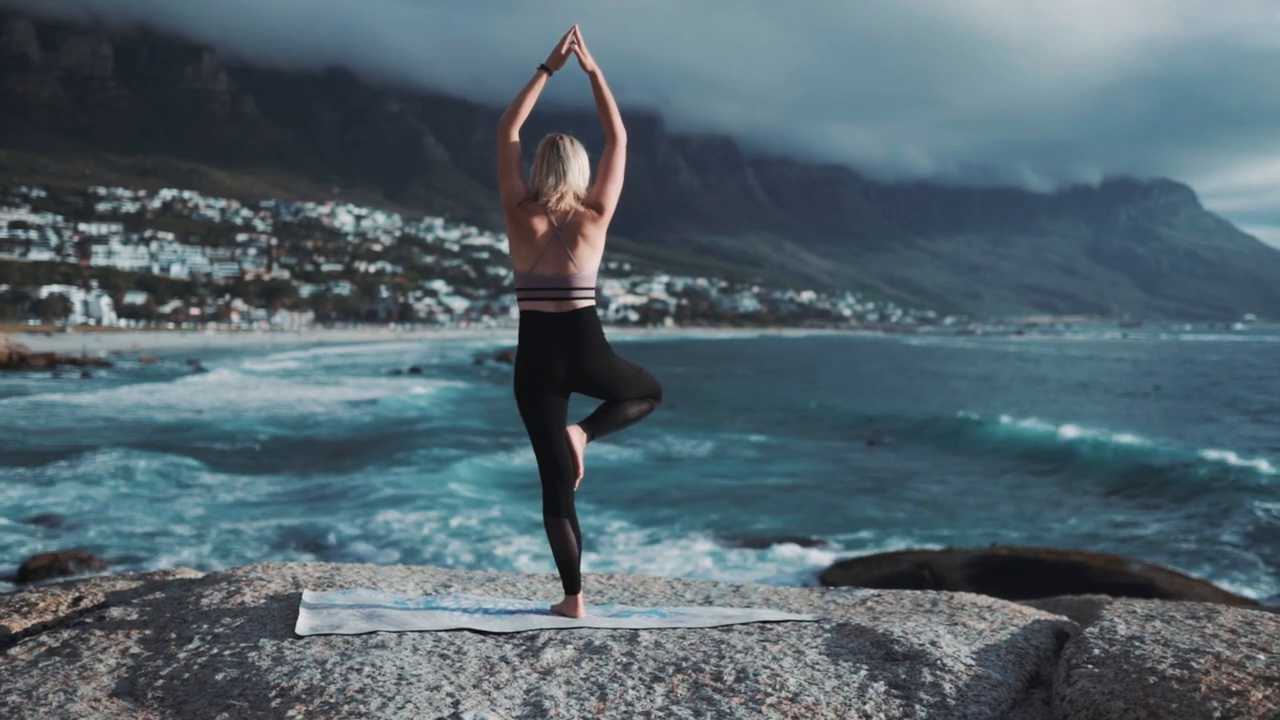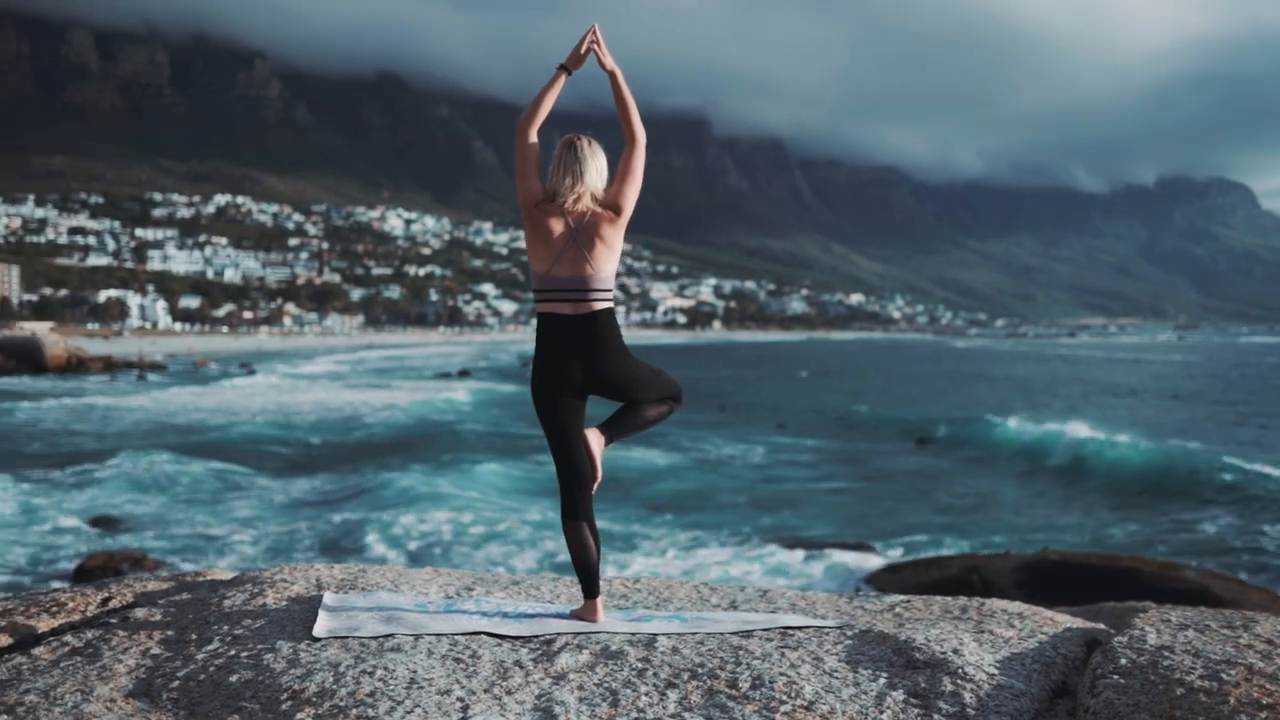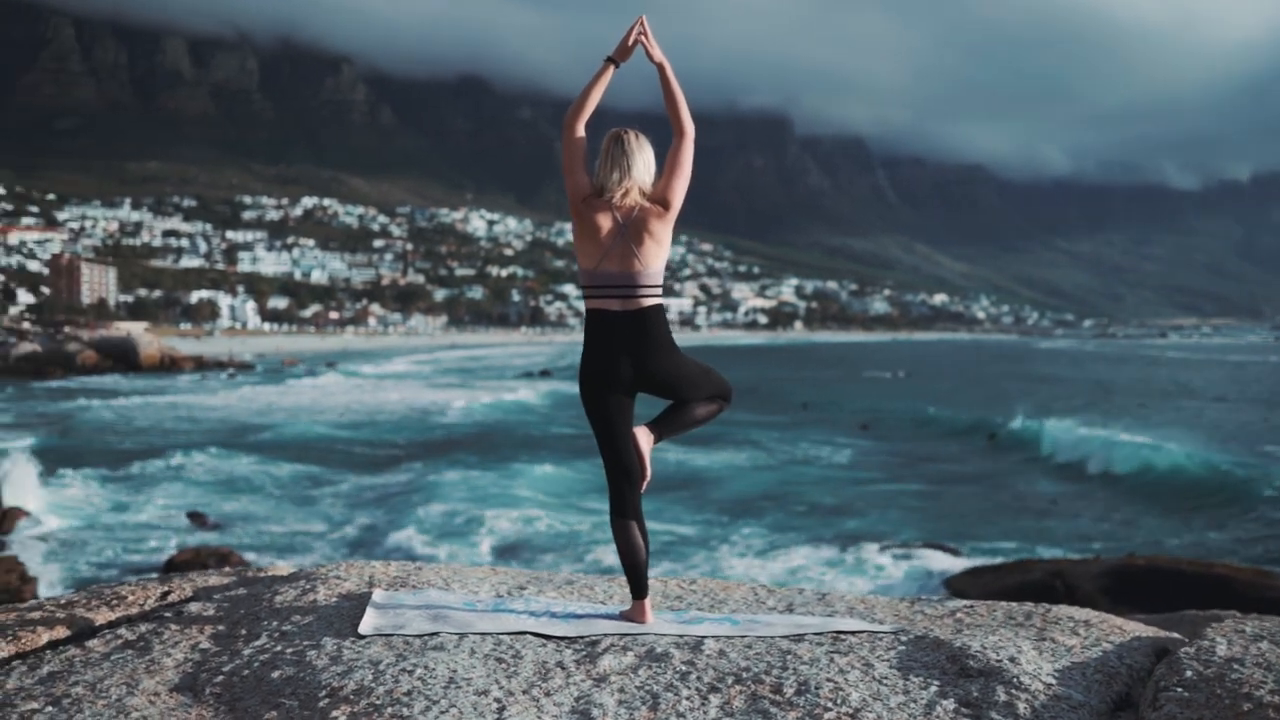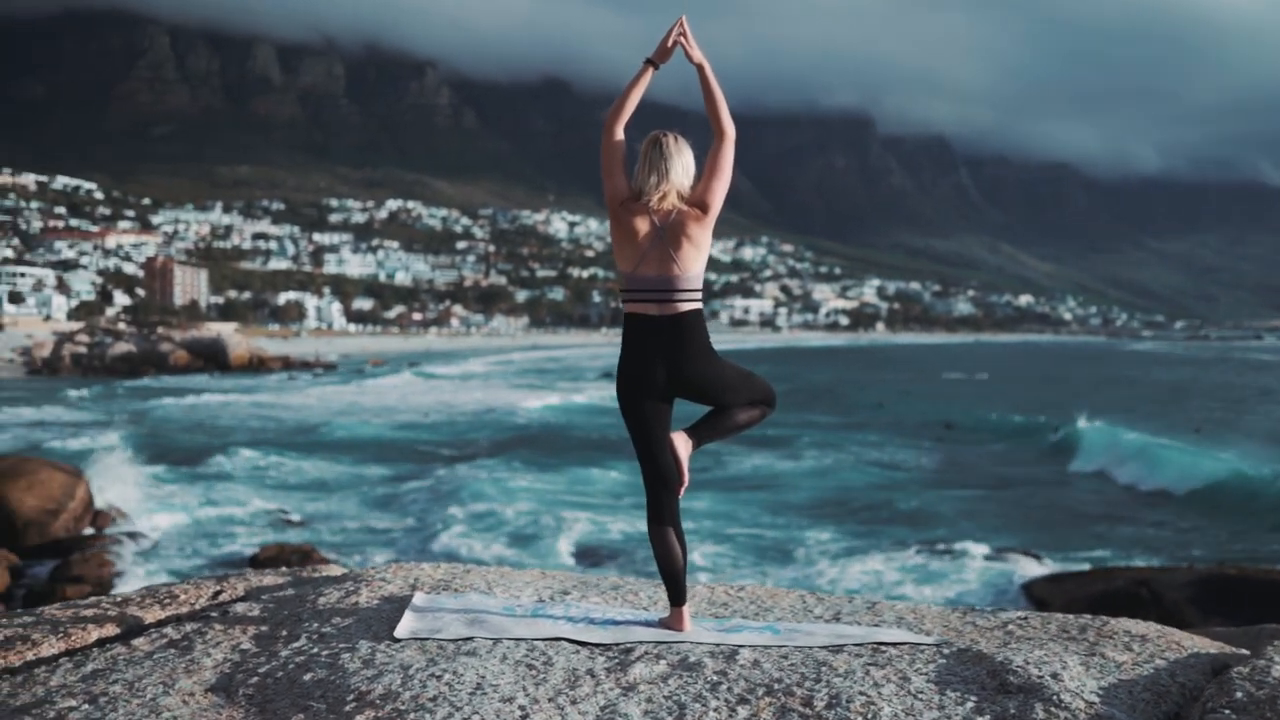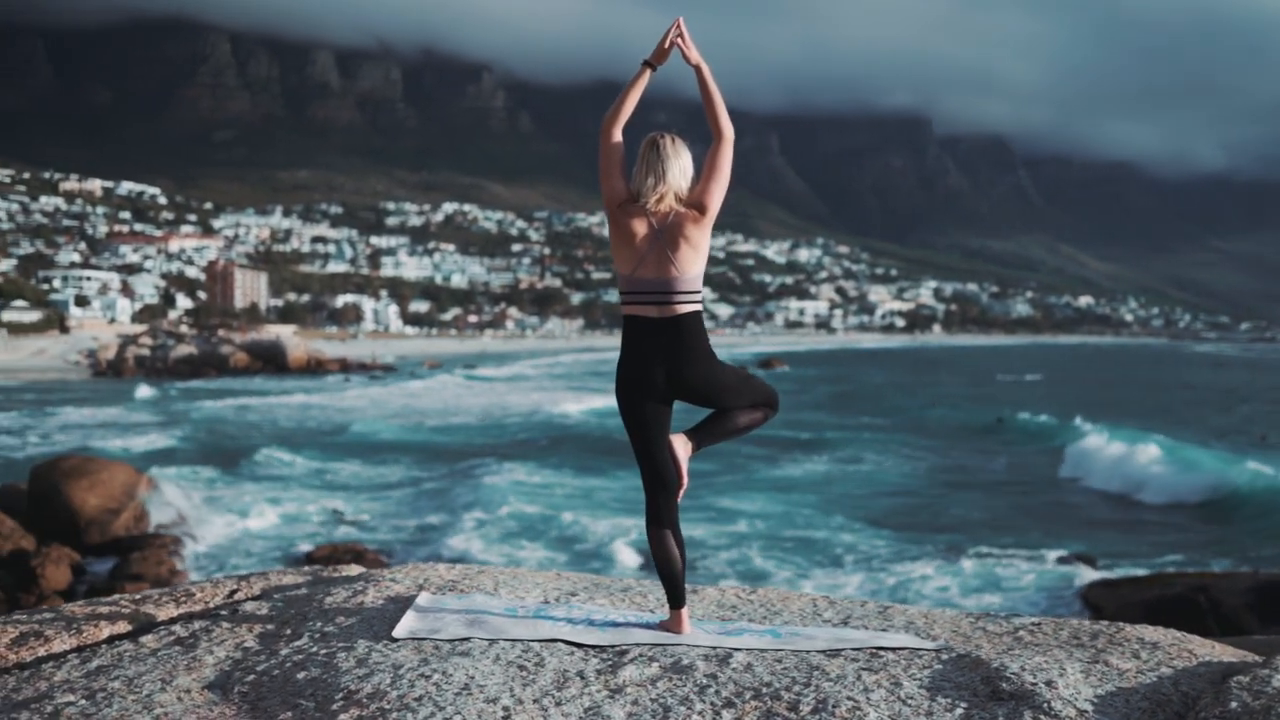
dt=1s
person 1, frame 1
left shoulder: (520, 215)
right shoulder: (594, 217)
left elbow: (507, 132)
right elbow: (618, 138)
left wrist: (547, 68)
right wrist: (591, 69)
left hip: (536, 359)
right hip: (585, 352)
left knee: (556, 484)
right knee: (649, 391)
left ankle: (572, 599)
right ankle: (583, 433)
person 1, frame 2
left shoulder: (537, 216)
right shoulder: (612, 219)
left elbow: (526, 132)
right elbow: (638, 140)
left wrist: (567, 68)
right wrist: (611, 68)
left hip: (553, 360)
right hip: (603, 354)
left knee: (574, 488)
right knee: (669, 393)
left ankle: (592, 604)
right ankle: (602, 436)
person 1, frame 3
left shoulder: (584, 212)
right shoulder: (661, 213)
left elbow: (573, 126)
right elbow: (686, 132)
left wrist: (615, 60)
right wrist: (659, 61)
left hip: (601, 358)
right hip: (653, 352)
left knee: (622, 486)
right knee: (719, 392)
left ankle: (640, 605)
right ankle: (651, 434)
person 1, frame 4
left shoulder: (623, 216)
right shoulder: (699, 217)
left elbow: (612, 129)
right elbow: (726, 134)
left wrist: (654, 62)
right wrist: (699, 61)
left hip: (638, 362)
right hip: (689, 357)
left knee: (660, 492)
right knee: (762, 397)
left ankle: (678, 612)
right ankle: (690, 438)
person 1, frame 5
left shoulder: (621, 218)
right shoulder: (698, 219)
left elbow: (610, 132)
right elbow: (725, 135)
left wrist: (650, 64)
right wrist: (696, 63)
left hip: (638, 364)
right hip: (689, 359)
left knee: (659, 496)
right knee: (765, 400)
left ankle: (678, 615)
right ankle: (690, 442)
